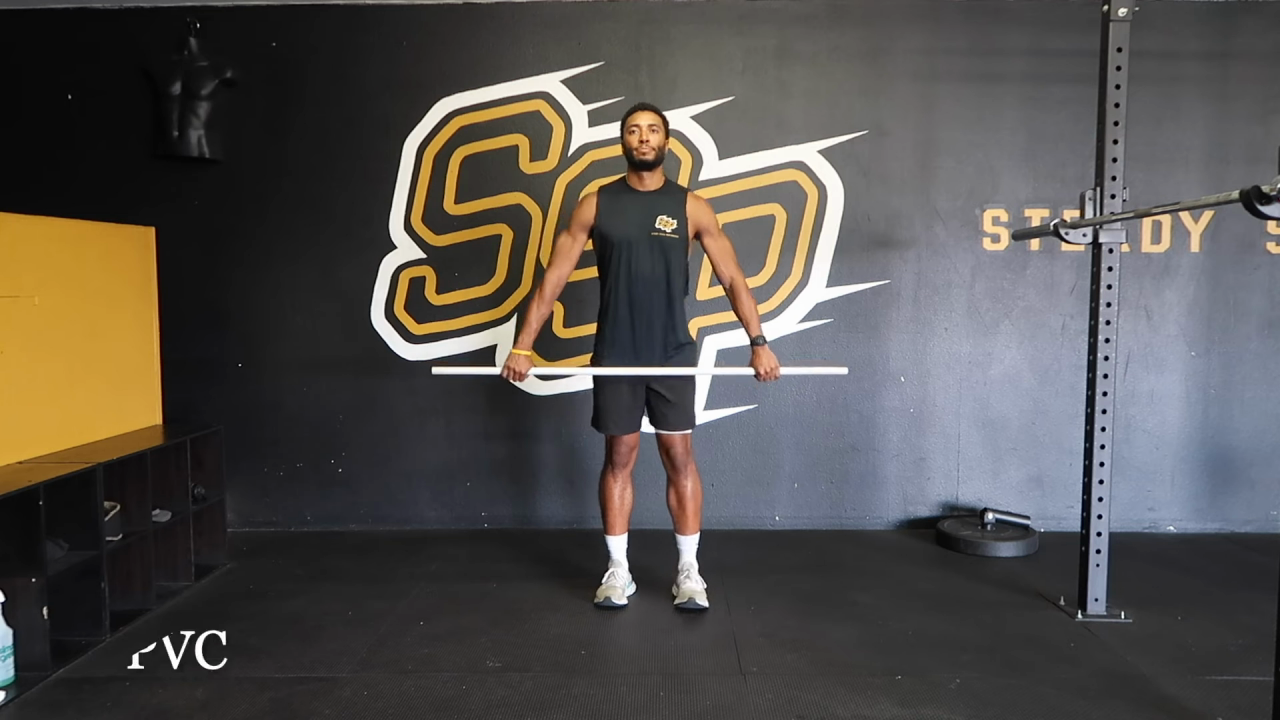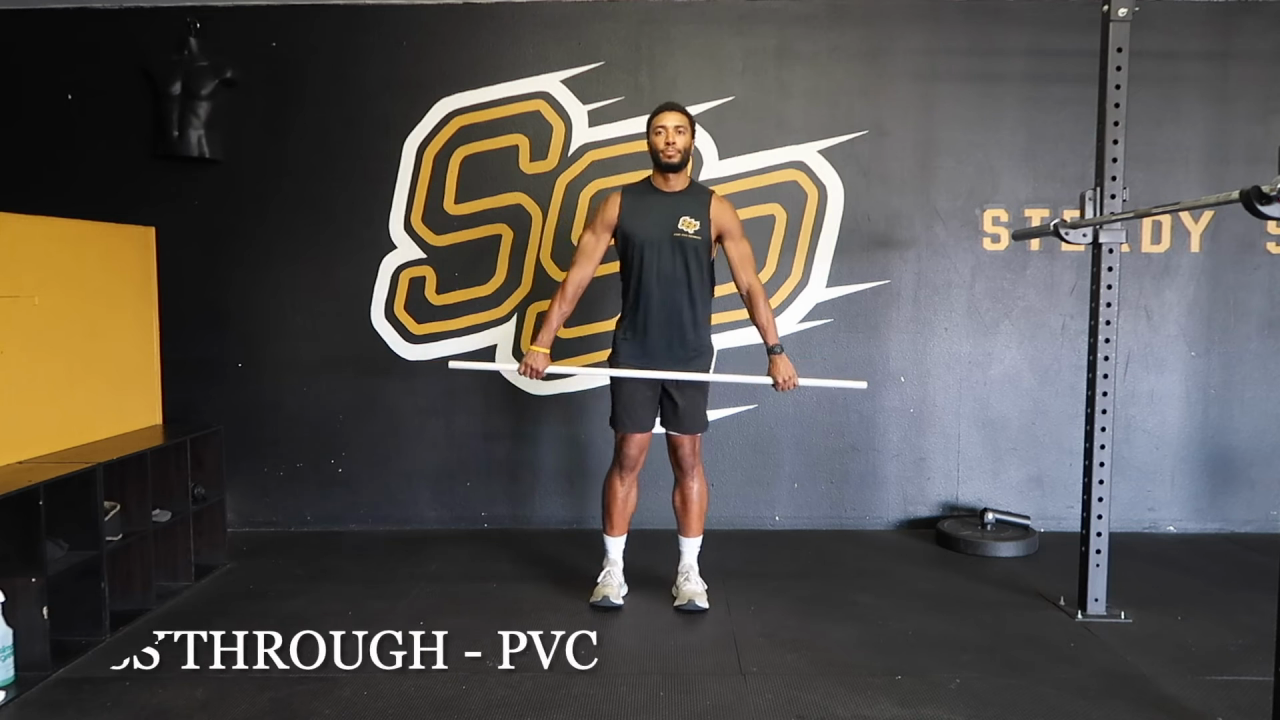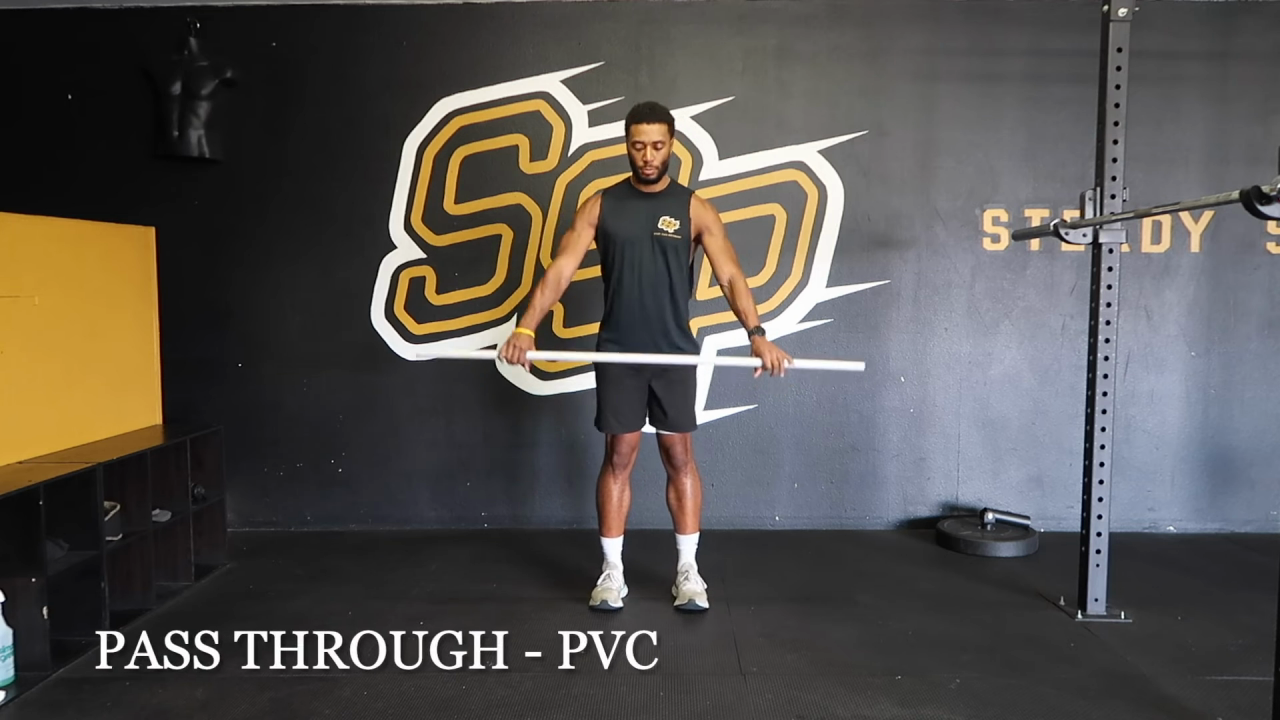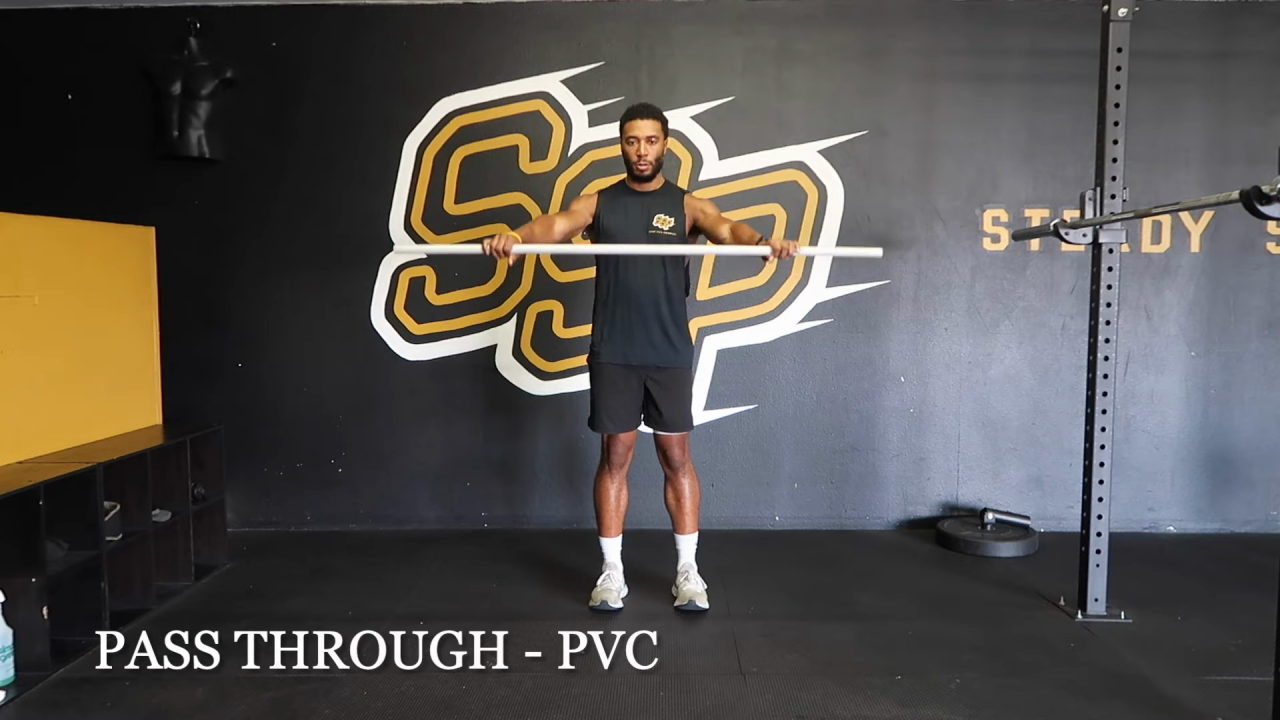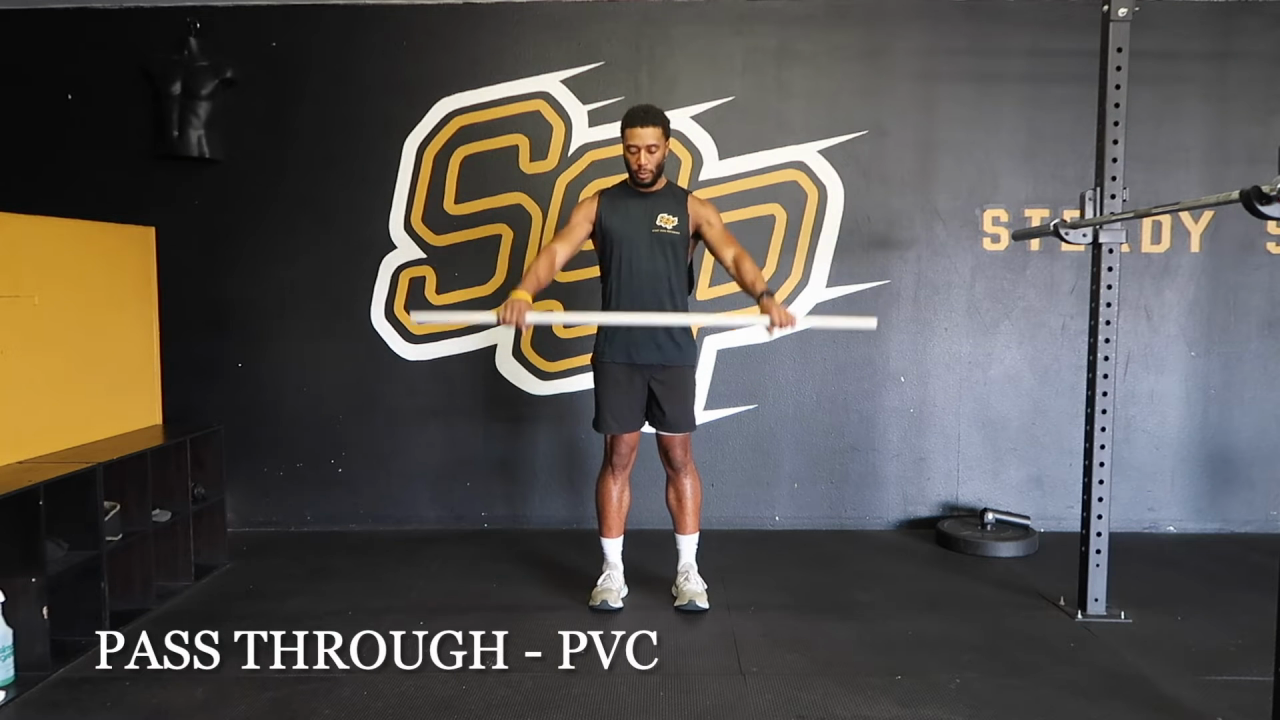
dt=0.5s
person 1, frame 1
left shoulder: (691, 206)
right shoulder: (595, 205)
left elbow: (732, 276)
right elbow: (553, 277)
left wrist: (758, 343)
right wrist: (522, 345)
left hip: (673, 353)
right hip: (615, 354)
left knee: (680, 458)
right knee: (618, 458)
left ankle: (688, 570)
right ankle: (618, 570)
person 1, frame 2
left shoulder: (715, 209)
right shoulder: (619, 204)
left elbow: (750, 284)
right elbow: (577, 277)
left wrist: (775, 351)
right wrist: (542, 343)
left hip: (690, 356)
right hip: (633, 354)
left knee: (688, 460)
right knee: (627, 459)
left ankle: (688, 572)
right ankle: (612, 570)
person 1, frame 3
left shoulder: (695, 208)
right shoulder: (600, 205)
left elbow: (730, 275)
right elbow: (561, 268)
left wrist: (757, 334)
right wrist: (526, 327)
left hip: (675, 354)
right hip: (617, 354)
left knee: (680, 458)
right knee: (618, 458)
left ankle: (687, 571)
right ankle: (612, 571)
person 1, frame 4
left shoulder: (688, 205)
right shoulder: (597, 202)
left elbow: (728, 230)
right elbow: (553, 224)
left wrist: (765, 240)
right wrist: (515, 235)
left hip: (670, 354)
right hip: (613, 353)
left knee: (677, 458)
right knee: (614, 458)
left ankle: (687, 571)
right ankle: (611, 571)
person 1, frame 5
left shoulder: (692, 206)
right shoulder: (598, 205)
left elbow: (732, 253)
right elbow: (556, 250)
left wrist: (765, 296)
right wrist: (523, 293)
left hip: (673, 354)
right hip: (616, 354)
left knee: (679, 459)
right knee: (617, 458)
left ankle: (687, 571)
right ankle: (612, 572)
